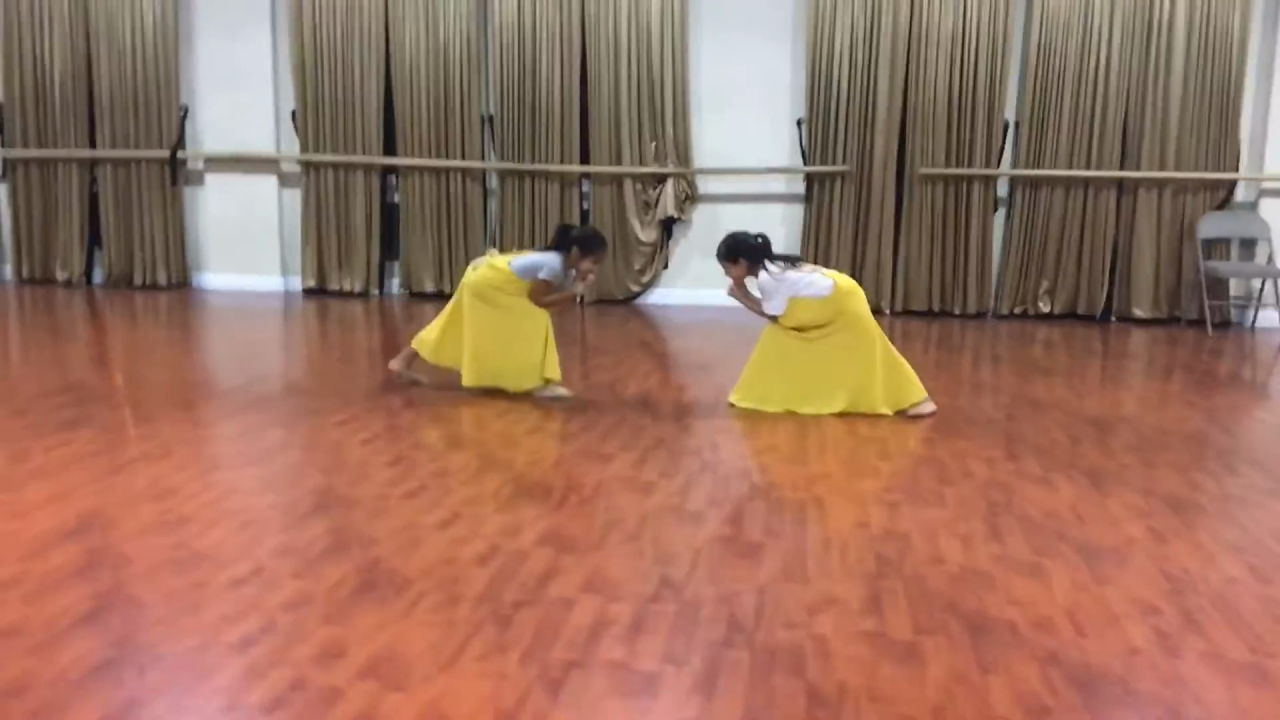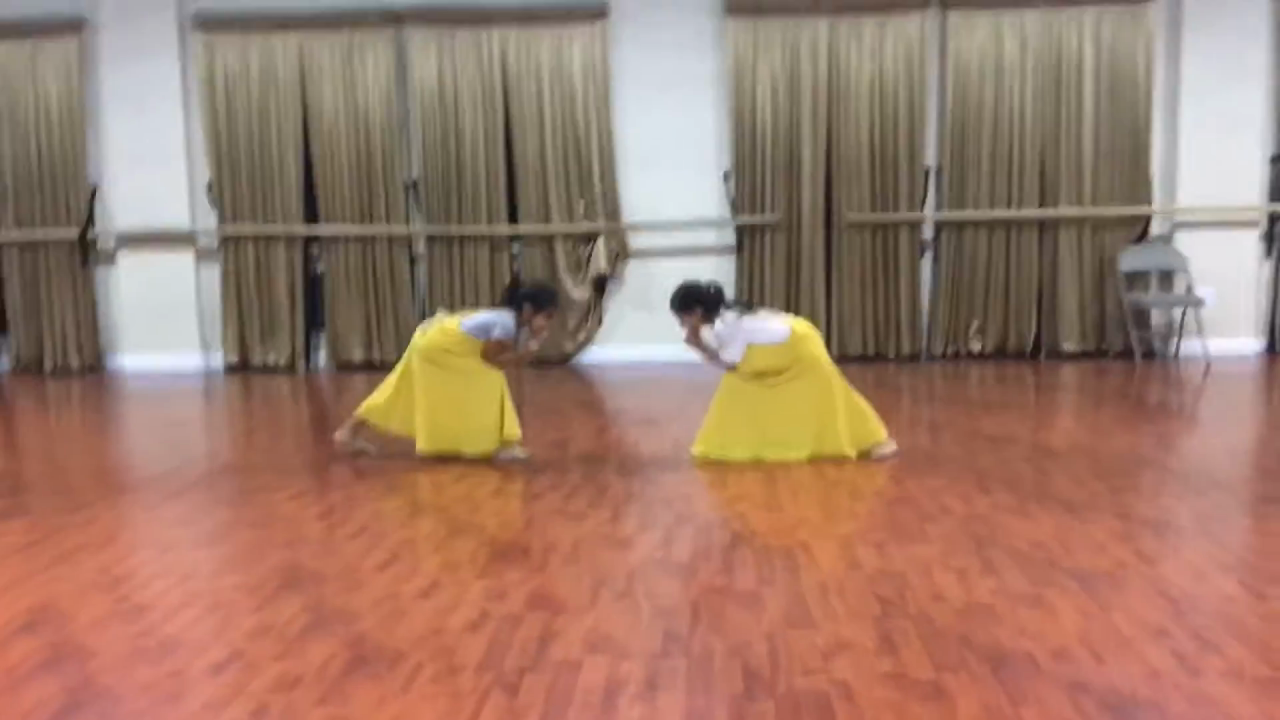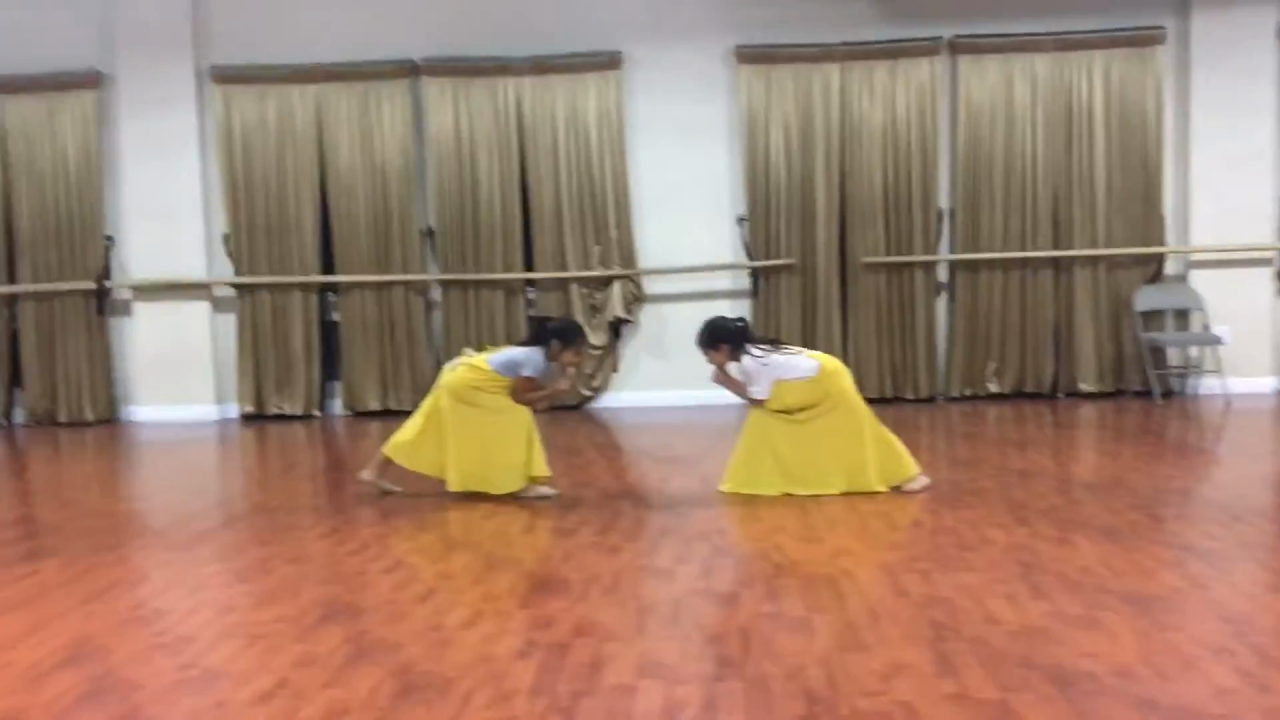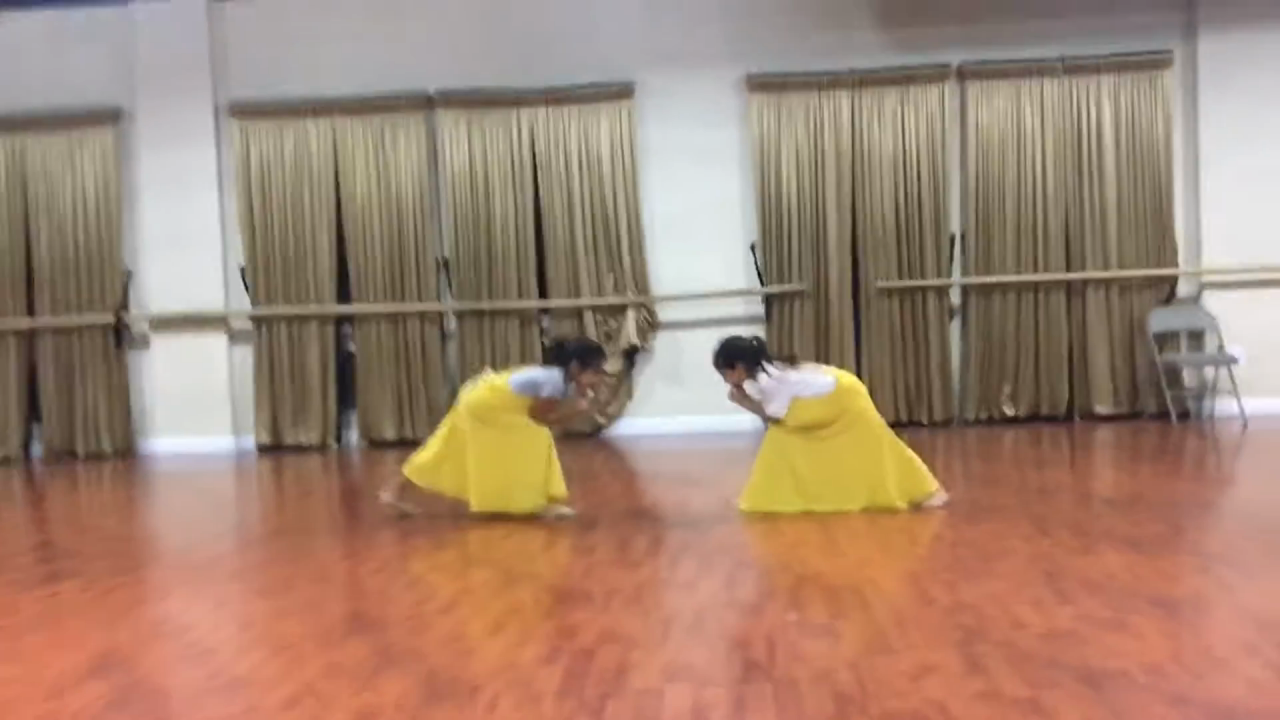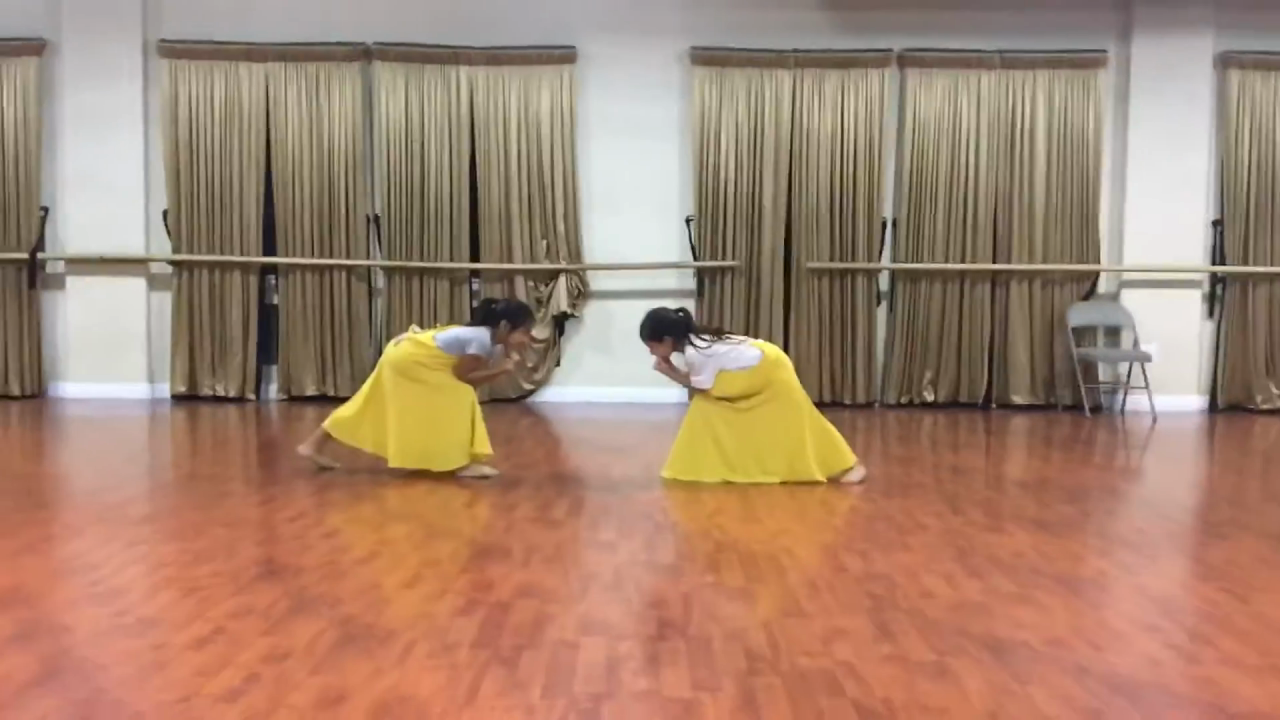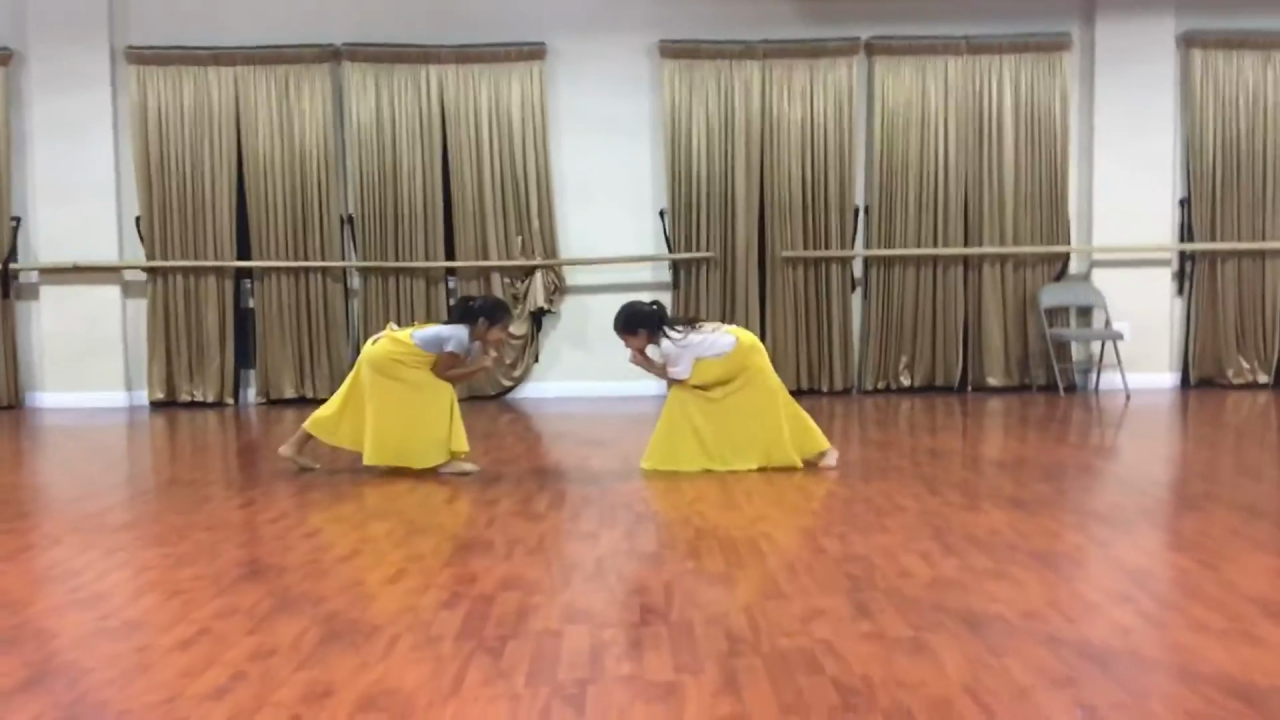
dt=0.3s
person 1, frame 1
left shoulder: (565, 269)
right shoulder: (553, 265)
left elbow: (552, 296)
right elbow: (537, 300)
left wrist: (576, 289)
right wrist: (573, 293)
left hip: (483, 280)
right hip: (488, 283)
left knee: (451, 329)
right knee: (534, 323)
left ankle: (403, 361)
right ankle: (538, 383)
person 1, frame 2
left shoulder: (516, 324)
right shoulder: (506, 323)
left elbow: (502, 357)
right elbow: (490, 361)
left wrist: (527, 349)
right wrist: (526, 351)
left hip: (432, 342)
right hip: (438, 346)
left knee: (399, 392)
right knee: (488, 383)
left ankle: (350, 431)
right ankle: (495, 445)
person 1, frame 3
left shoulder: (542, 359)
right shoulder: (535, 360)
left elbow: (536, 400)
right elbow: (519, 399)
left wrist: (557, 386)
right wrist: (555, 389)
left hip: (459, 380)
right hip: (466, 384)
left knee: (424, 430)
right knee: (516, 421)
left ankle: (375, 470)
right ankle: (522, 483)
person 1, frame 4
left shoulder: (564, 381)
right shoulder: (554, 380)
left elbow: (549, 415)
right elbow: (538, 418)
left wrist: (576, 404)
right wrist: (574, 409)
left hip: (480, 400)
right hip: (485, 404)
left knee: (443, 451)
right knee: (536, 440)
left ankle: (394, 491)
right ankle: (542, 503)
person 1, frame 5
left shoulder: (493, 344)
right shoulder: (481, 340)
left elbow: (474, 375)
right elbow: (462, 377)
left wrist: (502, 367)
right wrist: (501, 370)
left hip: (404, 356)
right hip: (410, 359)
left knee: (367, 409)
right knee: (459, 400)
left ankle: (313, 446)
right ankle: (464, 463)
person 1, frame 6
left shoulder: (471, 341)
right shoulder: (460, 337)
left elbow: (453, 372)
right elbow: (440, 374)
left wrist: (481, 364)
right wrist: (478, 367)
left hip: (381, 353)
right hip: (386, 357)
left knee: (347, 407)
right knee: (438, 396)
left ankle: (294, 446)
right ankle: (444, 460)
person 2, frame 1
left shoulder: (767, 278)
right shoulder: (770, 268)
left elbow: (773, 316)
right elbow: (774, 307)
left wrist: (741, 297)
right wrist: (744, 294)
left hip: (841, 299)
right hip: (826, 303)
left knee: (871, 350)
right knee: (778, 336)
left ankle: (916, 400)
person 2, frame 2
left shoulder: (723, 327)
right shoulder: (724, 317)
left elbow: (731, 364)
right elbow: (729, 357)
left wrist: (698, 344)
right wrist: (701, 343)
left hip: (798, 344)
right hip: (783, 348)
left knee: (829, 394)
right knee: (736, 383)
left ankle: (877, 441)
person 2, frame 3
left shoulder: (750, 362)
right shoulder: (751, 353)
left elbow: (758, 400)
right elbow: (757, 393)
left wrist: (726, 381)
right wrist: (728, 378)
left hip: (826, 379)
right hip: (811, 383)
left knee: (858, 429)
right knee: (762, 420)
left ankle: (908, 475)
right ankle: (762, 476)
person 2, frame 4
left shoulder: (767, 380)
right shoulder: (766, 371)
left elbow: (775, 418)
right elbow: (772, 410)
left wrist: (742, 400)
right wrist: (744, 397)
left hip: (843, 395)
right hip: (826, 401)
left knee: (876, 446)
right knee: (780, 435)
left ankle: (929, 491)
person 2, frame 5
left shoulder: (694, 353)
right shoulder: (693, 343)
left elbow: (702, 388)
right elbow: (699, 381)
left wrist: (668, 371)
right wrist: (671, 369)
left hip: (769, 368)
right hip: (752, 374)
left knee: (798, 419)
right knee: (704, 407)
left ankle: (848, 466)
right ankle: (703, 465)
person 2, frame 6
left shoulder: (671, 344)
right shoulder: (666, 332)
left elbow: (678, 379)
right elbow: (674, 372)
left wrist: (645, 363)
right wrist: (646, 361)
left hip: (744, 354)
right hip: (725, 359)
left knee: (775, 405)
right knee: (682, 397)
left ankle: (822, 451)
right ankle: (686, 452)
